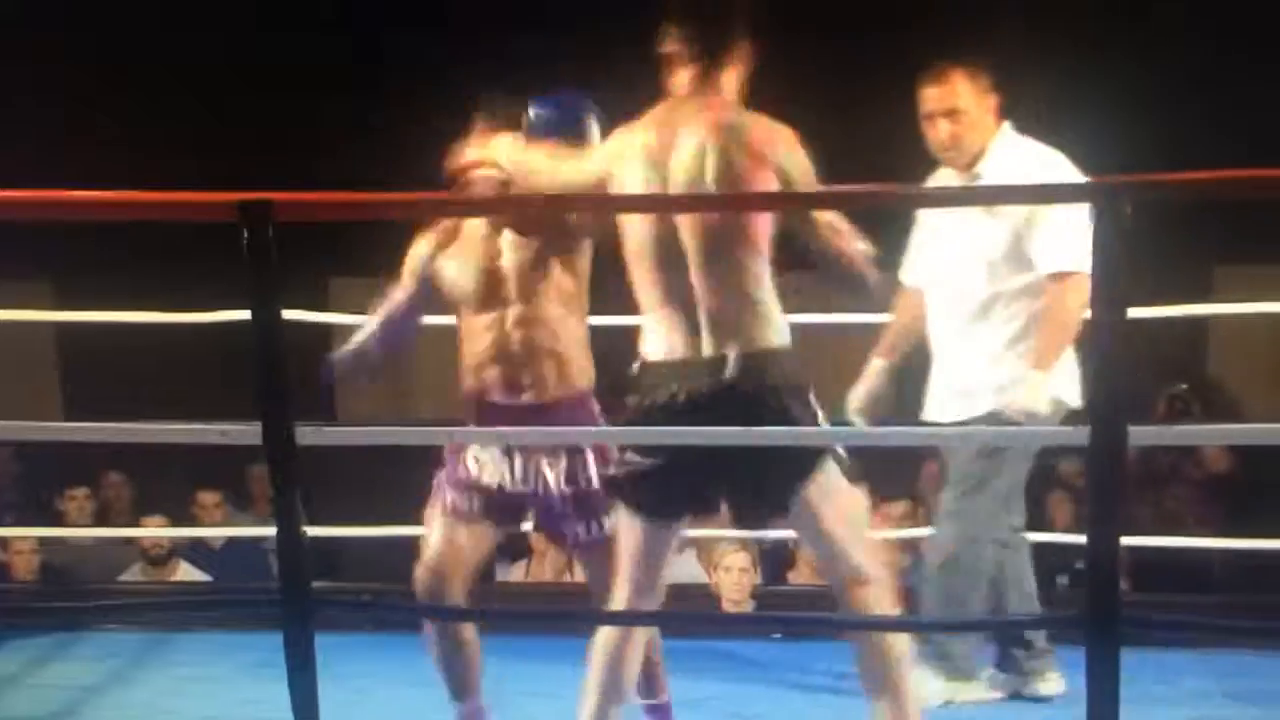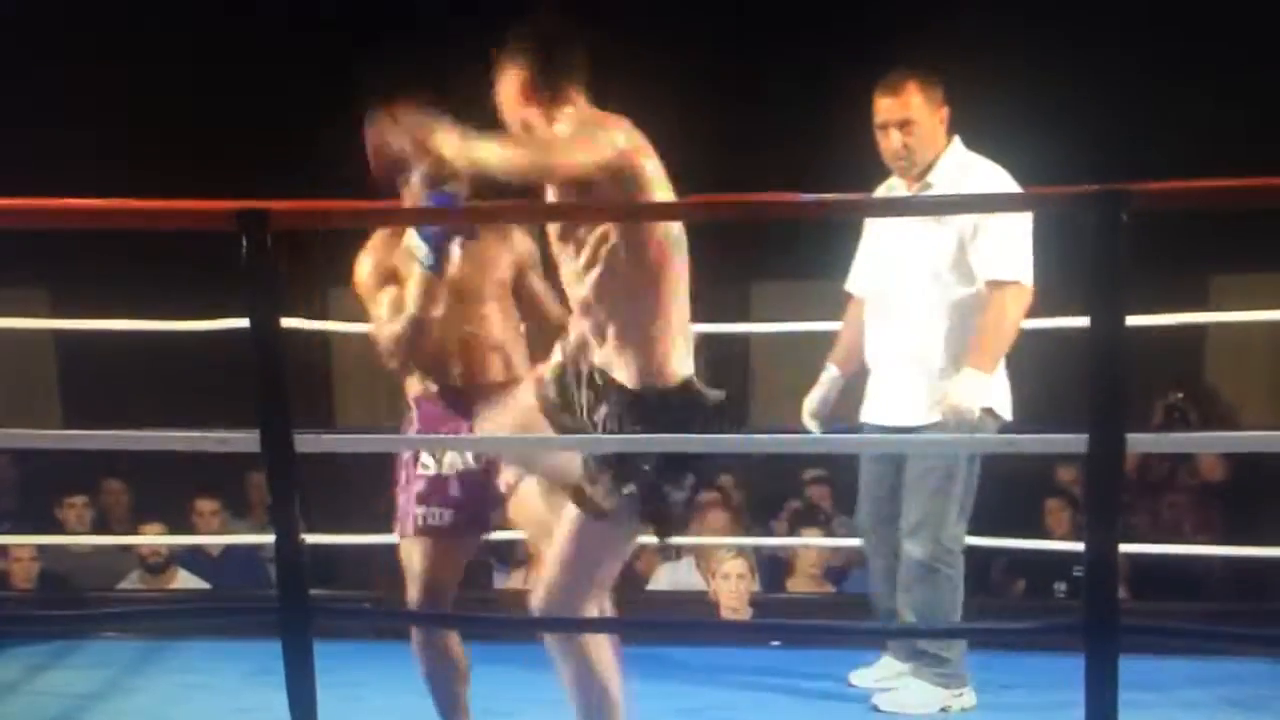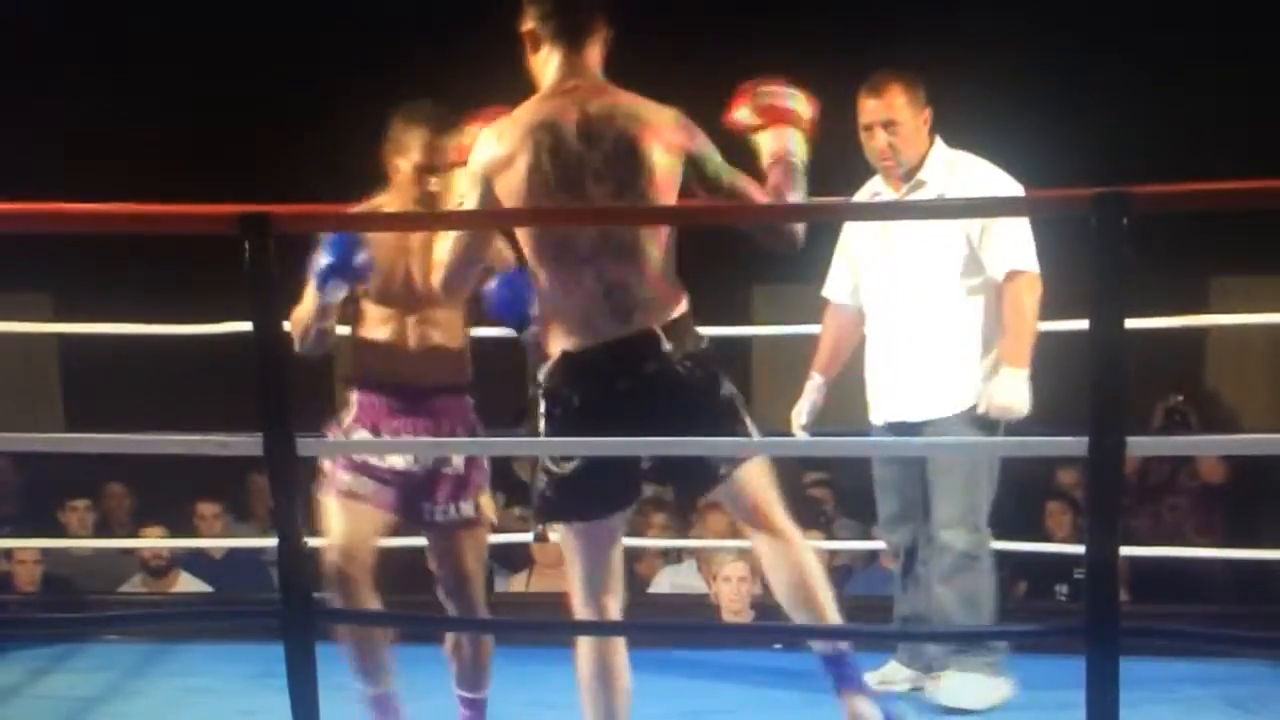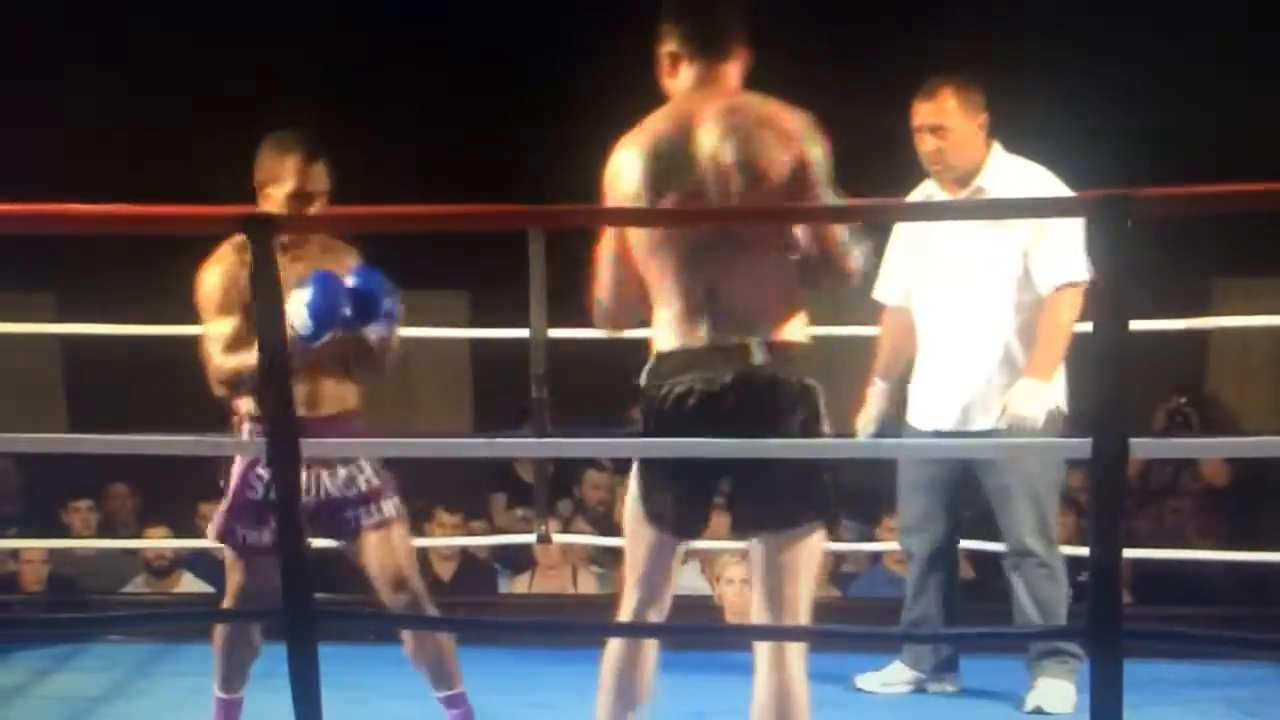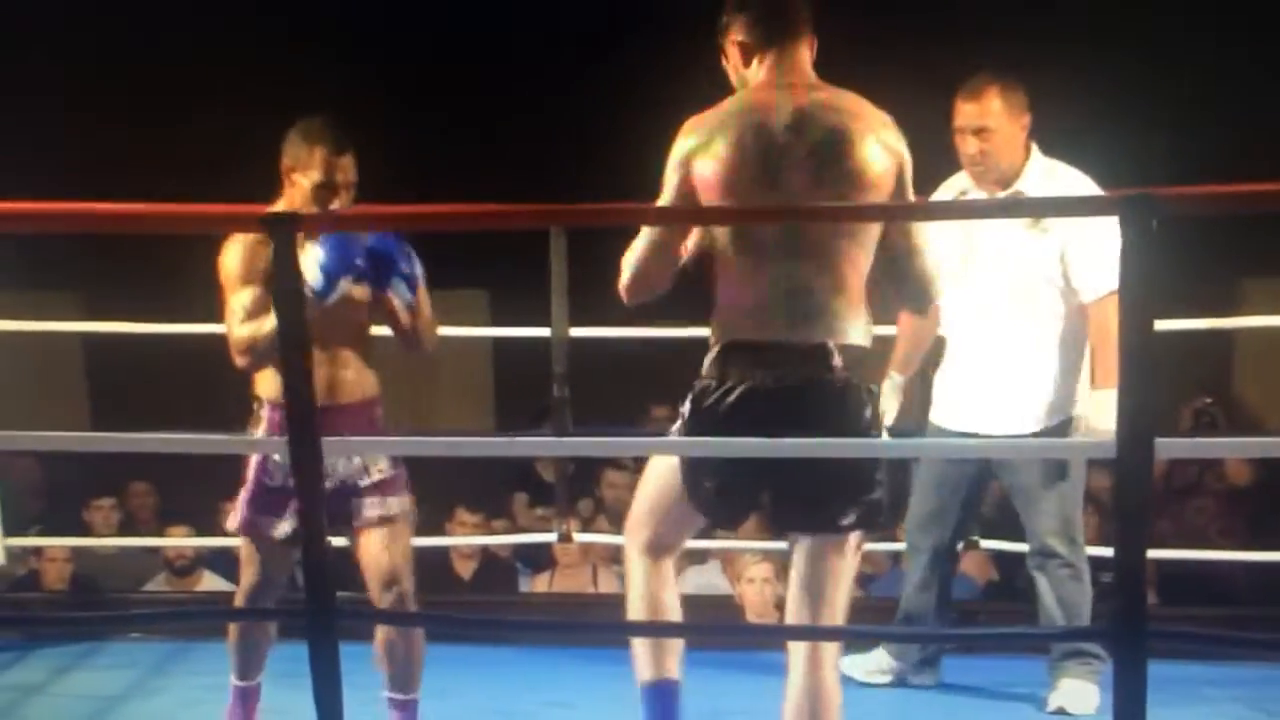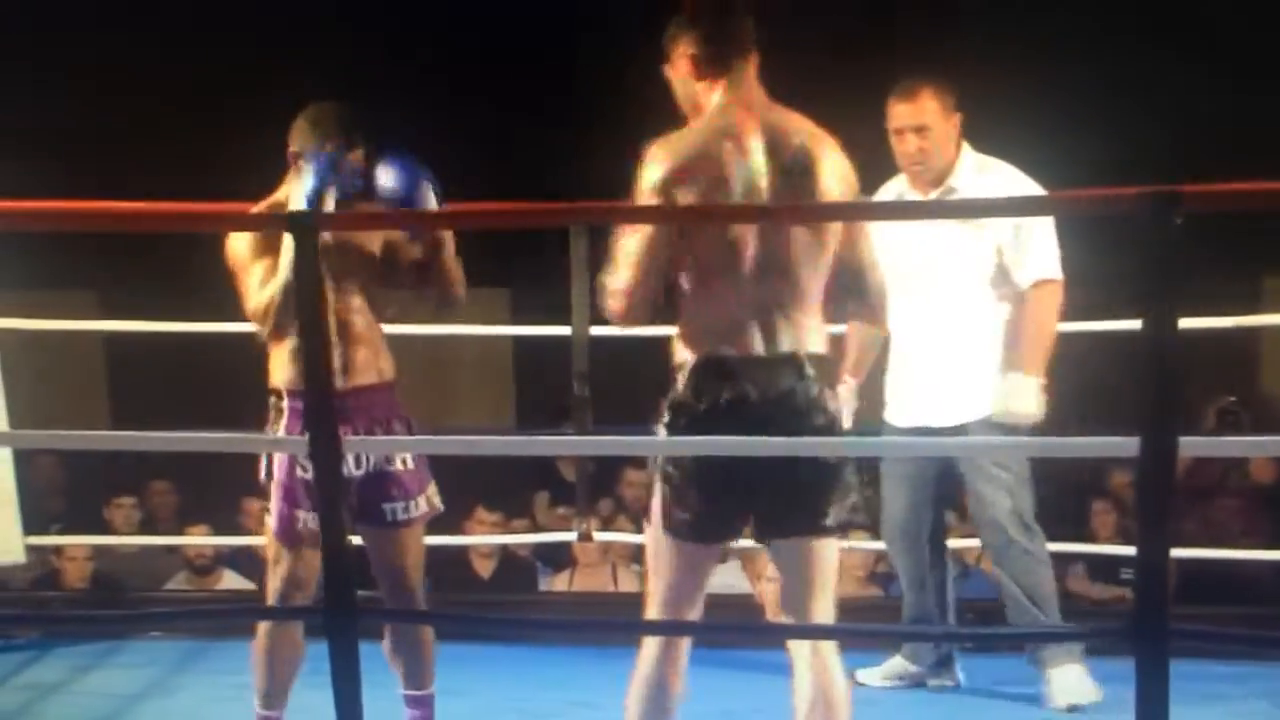
dt=0.4s
person 1, frame 1
left shoulder: (622, 148)
right shoulder: (766, 140)
left elbow: (546, 174)
right elbow: (854, 257)
left wrist: (502, 147)
left hip: (664, 390)
right hip: (759, 384)
left knee: (632, 601)
right knee: (866, 585)
person 1, frame 2
left shoulder: (604, 140)
right shoulder: (604, 147)
left elbow: (515, 160)
left wrist: (432, 133)
left hip: (648, 409)
right hip: (608, 374)
left knee: (560, 608)
right knee: (497, 432)
person 1, frame 3
left shoulder: (497, 146)
right shoulder: (663, 125)
left elbow: (450, 280)
right elbow: (782, 228)
right wrist: (788, 147)
left hip: (585, 385)
right hip: (673, 358)
left knee: (596, 611)
right knee: (769, 520)
person 1, frame 4
left shoulder: (629, 153)
right shoulder: (788, 130)
left elbow: (611, 312)
right elbow: (842, 263)
left hip: (676, 387)
right hip: (772, 385)
left knee: (641, 607)
right knee: (781, 634)
person 1, frame 5
left shoulder: (704, 134)
right shoulder: (876, 131)
left elbow: (636, 284)
right elbow: (920, 295)
left hip: (738, 385)
right hip: (836, 388)
left knee: (645, 544)
right knee: (815, 635)
person 1, frame 6
left shoulder: (677, 156)
right shoulder: (828, 153)
left elbow: (624, 305)
left wrist: (633, 225)
left hip: (714, 398)
right hip: (804, 398)
left knee: (668, 622)
right knee: (812, 632)
person 2, frame 1
left shoulder: (1040, 173)
right shoulder: (938, 189)
left elbow: (1074, 279)
right elbow: (916, 290)
left wrist: (1042, 371)
right wrist: (878, 367)
left hip: (1014, 389)
right hip: (958, 390)
left knee: (966, 526)
right knee: (991, 526)
left ankle: (950, 665)
right ankle: (1029, 662)
person 2, frame 2
left shoulder: (985, 188)
right shoulder: (885, 199)
left elbow: (1012, 291)
left wrist: (976, 374)
right wrist: (831, 377)
left hip: (951, 402)
right hip: (887, 398)
left knee: (928, 540)
right knee: (880, 531)
right ankle: (910, 651)
person 2, frame 3
left shoulder: (980, 184)
right shoulder: (864, 205)
left elbow: (1022, 281)
right elbow: (845, 307)
left wrist: (1014, 369)
right wrist: (817, 383)
left hip: (963, 395)
right hip: (893, 401)
left knee: (957, 532)
right knee: (906, 534)
left ankle: (977, 664)
right ankle: (921, 656)
person 2, frame 4
left shoulder: (1035, 192)
right shoulder: (917, 205)
left elbow: (1066, 293)
right elbow: (900, 308)
left wrist: (1036, 379)
right wrist: (878, 388)
left hip: (1013, 408)
right hip: (933, 407)
left knee: (1029, 541)
right knee: (923, 538)
left ankle: (1054, 666)
right ankle: (928, 657)
person 2, frame 5
left shoulder: (1072, 196)
right shoulder: (947, 200)
left elbow: (1104, 302)
right elbow: (925, 302)
left wrist: (1102, 392)
right wrist: (896, 379)
left hip: (1041, 413)
right hip: (956, 406)
left knee: (1054, 544)
right knee: (927, 531)
left ankle: (1076, 668)
right ankle: (911, 651)
person 2, frame 6
left shoulder: (1005, 190)
right shoulder: (884, 204)
left elbow: (1044, 287)
left wrist: (1026, 375)
right wrist: (848, 381)
left hip: (986, 400)
right hip: (909, 403)
left knee: (1008, 527)
right knee: (906, 531)
left ankle: (1059, 657)
right ankle: (928, 654)
person 3, frame 1
left shoulder: (562, 219)
right shoulder: (442, 239)
right elbow: (398, 308)
right wrist: (365, 345)
left hip: (568, 426)
right hip: (489, 431)
right knee: (436, 586)
person 3, frame 2
left shoulder: (505, 236)
right shoulder: (380, 256)
left elbow: (555, 326)
right elbow: (397, 352)
right wrist: (429, 271)
right hip: (437, 426)
left knee: (557, 536)
right knee: (427, 603)
person 3, frame 3
right shoulder: (352, 230)
right elbow: (304, 342)
right wrist: (321, 297)
left hip: (449, 417)
right hip: (374, 416)
left knee: (465, 587)
right knee: (343, 564)
person 3, frame 4
left shoulder: (343, 259)
right shoulder: (227, 270)
left elbow: (376, 365)
right elbow: (222, 378)
left wrist: (381, 329)
right wrist: (289, 339)
left hip: (342, 442)
left knee: (404, 588)
right knee: (246, 599)
person 3, frame 5
left shoulder: (363, 241)
right shoulder: (250, 247)
left elbow: (422, 342)
right elbow: (244, 349)
left wrist: (410, 289)
right wrist: (304, 296)
left hip: (360, 428)
right hip: (286, 432)
left knee: (394, 588)
right knee: (259, 588)
person 3, frame 6
left shoulder: (374, 218)
right shoulder: (256, 230)
left elbow: (451, 291)
right elbow: (273, 323)
left wrist: (432, 220)
right wrist: (301, 229)
left hip: (379, 414)
right hip: (305, 422)
left knee: (405, 587)
right knee: (290, 591)
